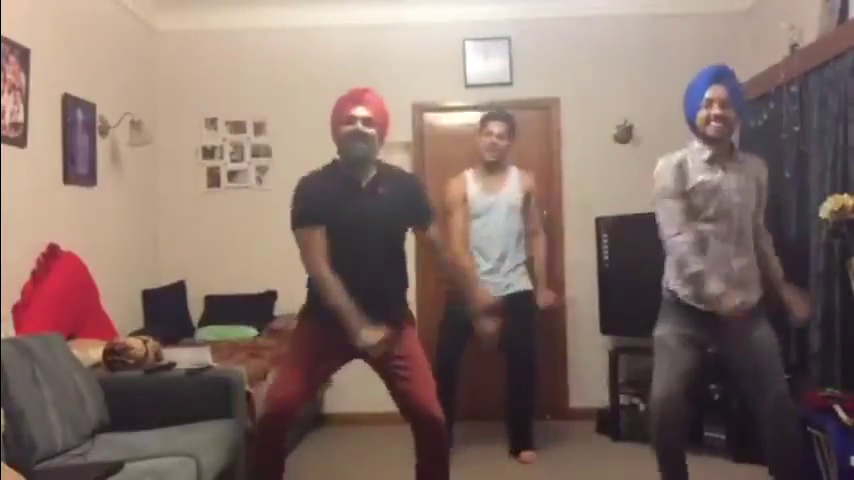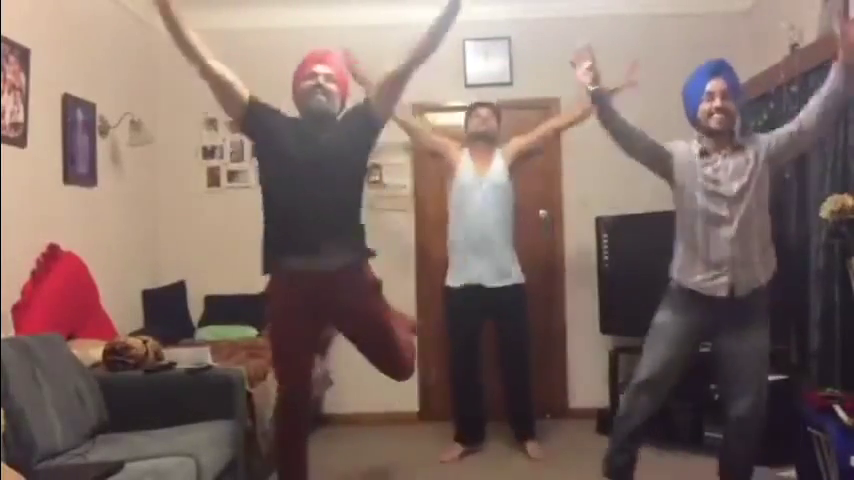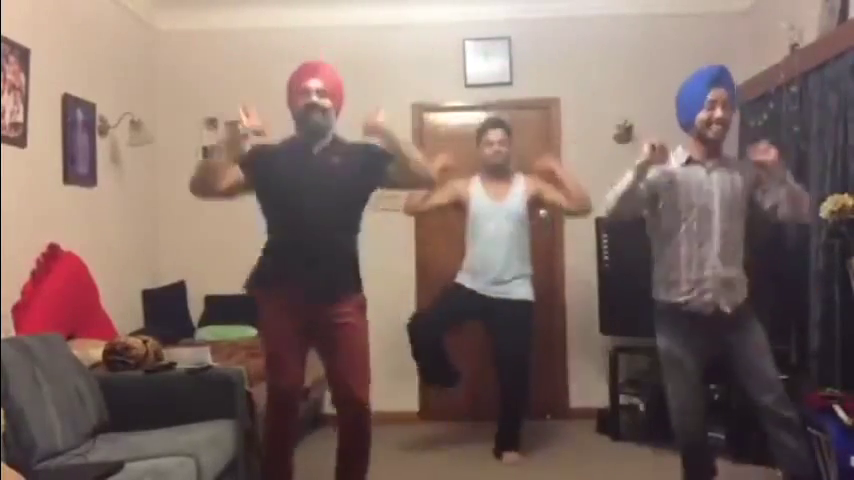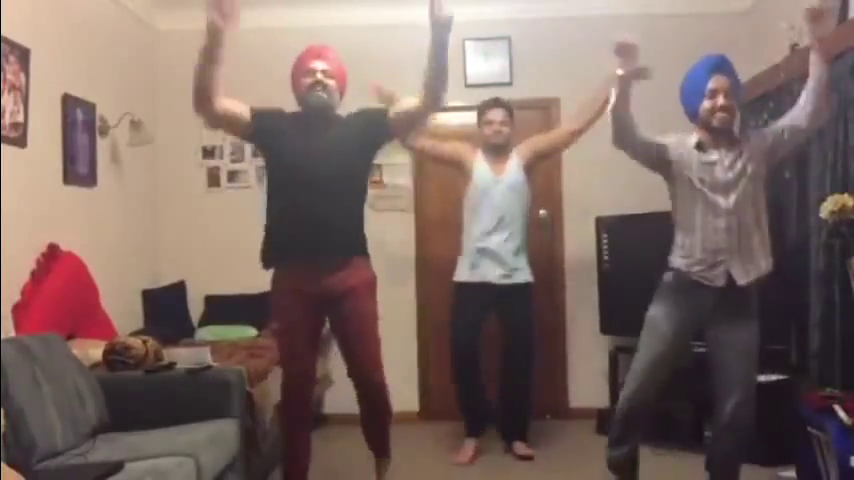
dt=0.4s
person 1, frame 1
left shoulder: (755, 170)
right shoulder: (673, 169)
left elbow: (758, 236)
right elbow: (678, 238)
left wrist: (783, 286)
right wrist: (715, 292)
left hip: (745, 307)
right hip: (685, 305)
left knee: (777, 403)
right knee: (667, 405)
person 1, frame 2
left shoulder: (763, 152)
right shoulder: (677, 158)
left elbow: (811, 120)
right elbow: (625, 137)
right wrist: (597, 93)
left hip: (746, 301)
right hip: (688, 297)
left knee: (747, 411)
right knee: (645, 386)
person 1, frame 3
left shoulder: (744, 171)
right shoulder: (661, 171)
left elbow: (797, 212)
right elbow: (614, 210)
left wrist: (777, 174)
right wrist: (639, 170)
left hip: (734, 311)
right hip: (679, 312)
left knee: (776, 404)
right knee: (687, 418)
person 1, frame 4
left shoulder: (760, 148)
right shoulder: (674, 154)
left elbow: (809, 115)
right elbow: (626, 139)
left wrist: (818, 49)
right wrist: (623, 82)
left hip: (737, 293)
right hip: (683, 286)
left knee: (737, 406)
right knee: (639, 386)
person 2, frame 1
left shoulder: (403, 186)
right shoulder: (313, 189)
left elbow: (440, 251)
right elbow: (317, 267)
right wrist: (356, 325)
left hip: (392, 320)
right hip: (326, 321)
left knee: (429, 418)
right knee: (277, 412)
person 2, frame 2
left shoulder: (359, 126)
right shoulder: (271, 128)
left elbow: (407, 66)
right elbow: (210, 68)
left hip: (350, 277)
right hip: (290, 283)
left knee: (399, 364)
right knee: (294, 396)
left ankle: (396, 326)
person 2, frame 3
left shoulder: (361, 157)
right shoulder: (268, 158)
left elbow: (427, 178)
right elbow: (203, 186)
left wrist: (390, 139)
right wrist: (233, 138)
left hip: (341, 299)
right hip: (281, 296)
left knee: (355, 401)
right knee: (283, 395)
person 2, frame 4
left shoulder: (362, 127)
right shoulder: (275, 127)
left elbow: (429, 103)
right elbow: (207, 105)
left hip: (351, 273)
right hip: (293, 276)
left knee: (369, 377)
right knee: (296, 384)
person 3, frame 1
left shoulder: (525, 182)
right shoulder: (459, 185)
left elbow: (537, 235)
right elbow: (458, 245)
left wrist: (542, 285)
left hip: (516, 289)
left knee: (523, 366)
right knee: (445, 364)
left ankle: (522, 442)
person 3, frame 2
left shoulder: (510, 153)
right shoulder: (452, 154)
left elbow: (555, 124)
right elbow: (405, 120)
right wrist: (365, 82)
left hip: (506, 279)
right hip: (462, 280)
left knee: (516, 359)
right knee: (462, 362)
left ankle: (526, 434)
right ankle: (468, 436)
person 3, frame 3
left shoulder: (530, 185)
right shoulder: (463, 187)
left elbow: (580, 206)
right elbow: (414, 207)
left wrist: (559, 172)
left hip: (515, 294)
right hip: (470, 286)
left knee: (514, 370)
right knee: (421, 328)
left ankle: (507, 442)
right ankle: (443, 376)
person 3, frame 4
left shoulder: (526, 154)
right shoulder: (467, 157)
left elbow: (578, 125)
right elbow: (415, 142)
left wrist: (612, 84)
right wrist: (394, 107)
left hip: (516, 277)
right hip: (472, 277)
left knee: (519, 358)
right knee: (463, 354)
left ankle: (516, 434)
right ankle: (473, 432)
